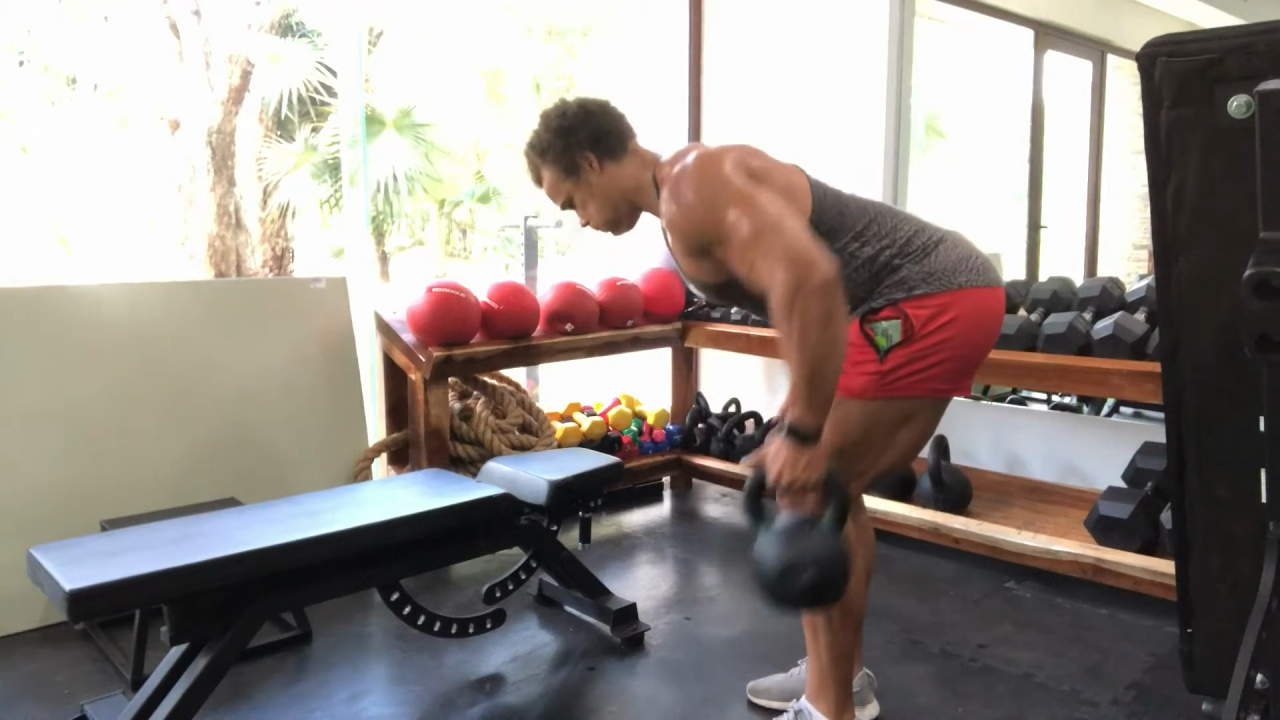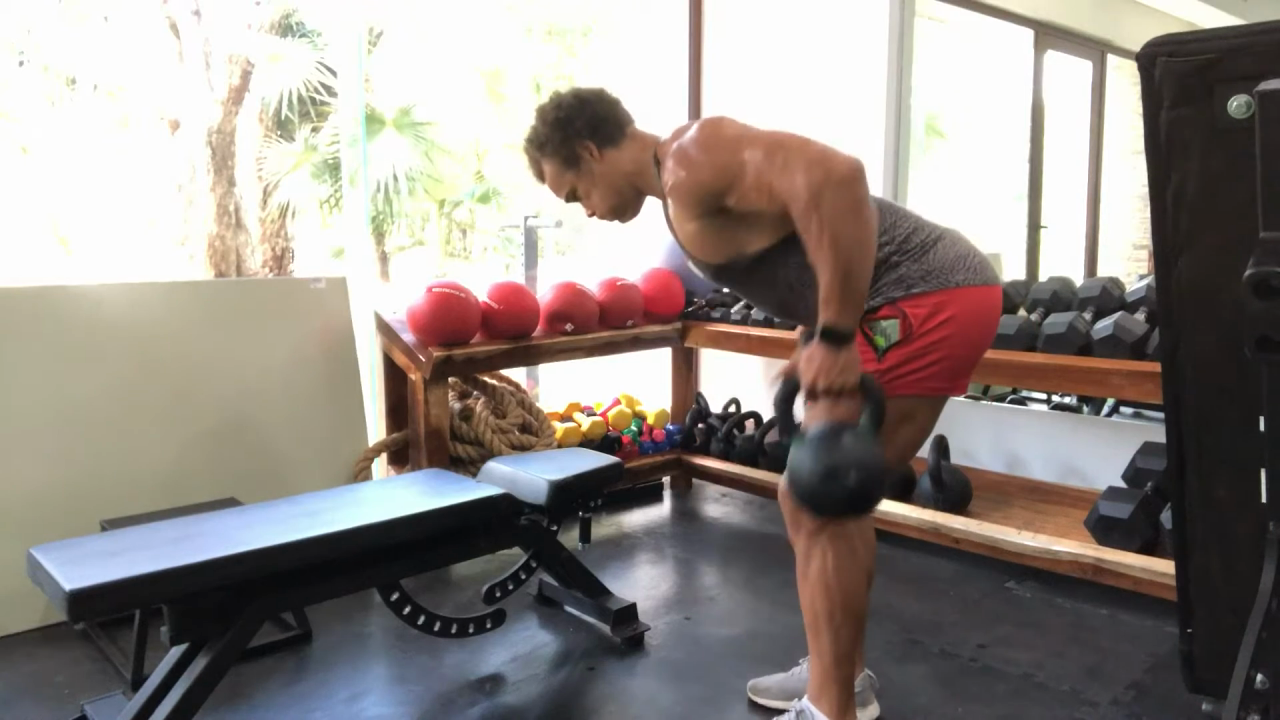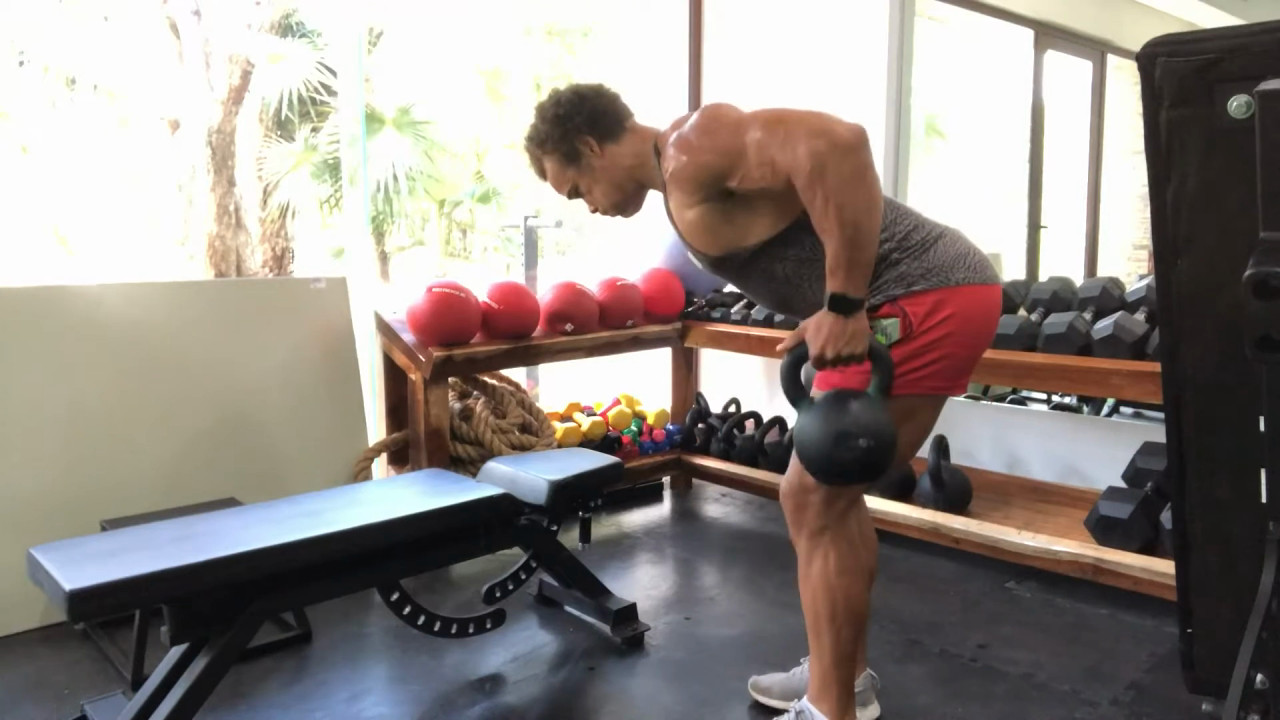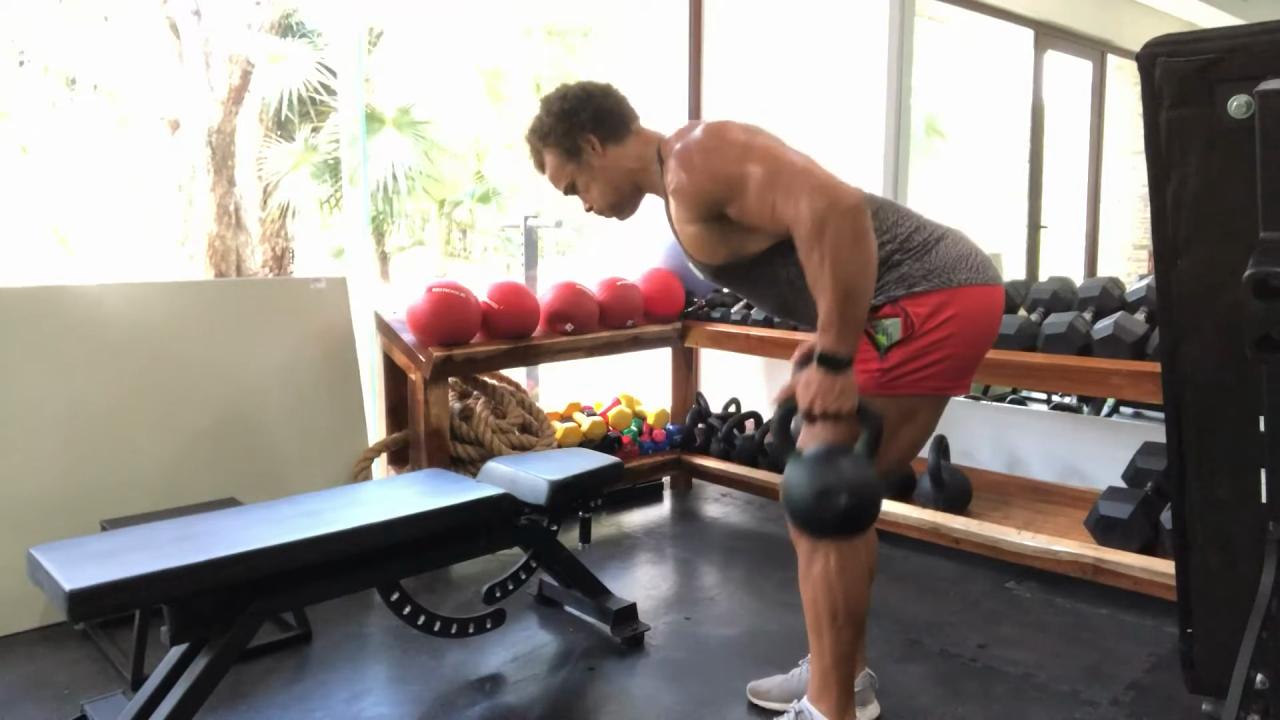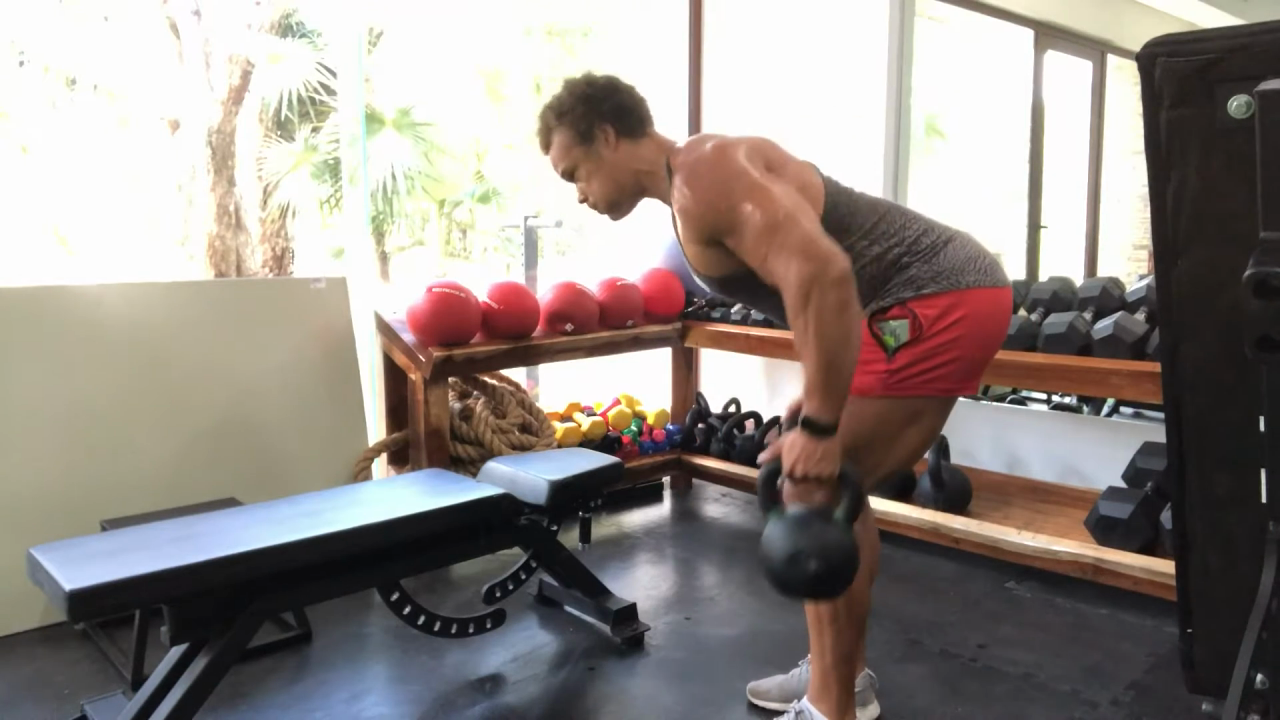
dt=0.2s
person 1, frame 1
left shoulder: (689, 190)
right shoulder: (689, 197)
left elbow: (810, 280)
right elbow: (801, 276)
left wrist: (801, 436)
right wrist: (800, 421)
left hip: (928, 304)
right hip: (947, 291)
left knee: (809, 500)
right knee: (826, 493)
person 1, frame 2
left shoulder: (690, 163)
right shoulder: (691, 181)
left elbow: (836, 177)
left wrist: (834, 340)
right wrist: (826, 338)
left hip: (926, 300)
right hip: (943, 290)
left knee: (812, 500)
person 1, frame 3
left shoulder: (692, 150)
right shoulder: (690, 175)
left elbow: (840, 146)
left wrist: (840, 306)
right wrist: (834, 309)
left hip: (927, 299)
right hip: (943, 288)
left knee: (812, 500)
right knee: (832, 492)
person 1, frame 4
left shoulder: (694, 162)
right shoulder: (691, 180)
left elbow: (836, 213)
left wrist: (832, 365)
right wrist: (826, 347)
left hip: (929, 301)
right hip: (946, 288)
person 1, frame 5
left shoulder: (702, 179)
right shoulder: (698, 182)
left elbow: (821, 279)
left wrist: (818, 428)
right wrist: (816, 402)
left hip: (938, 303)
right hip: (955, 290)
left knee: (818, 495)
right knee: (831, 490)
